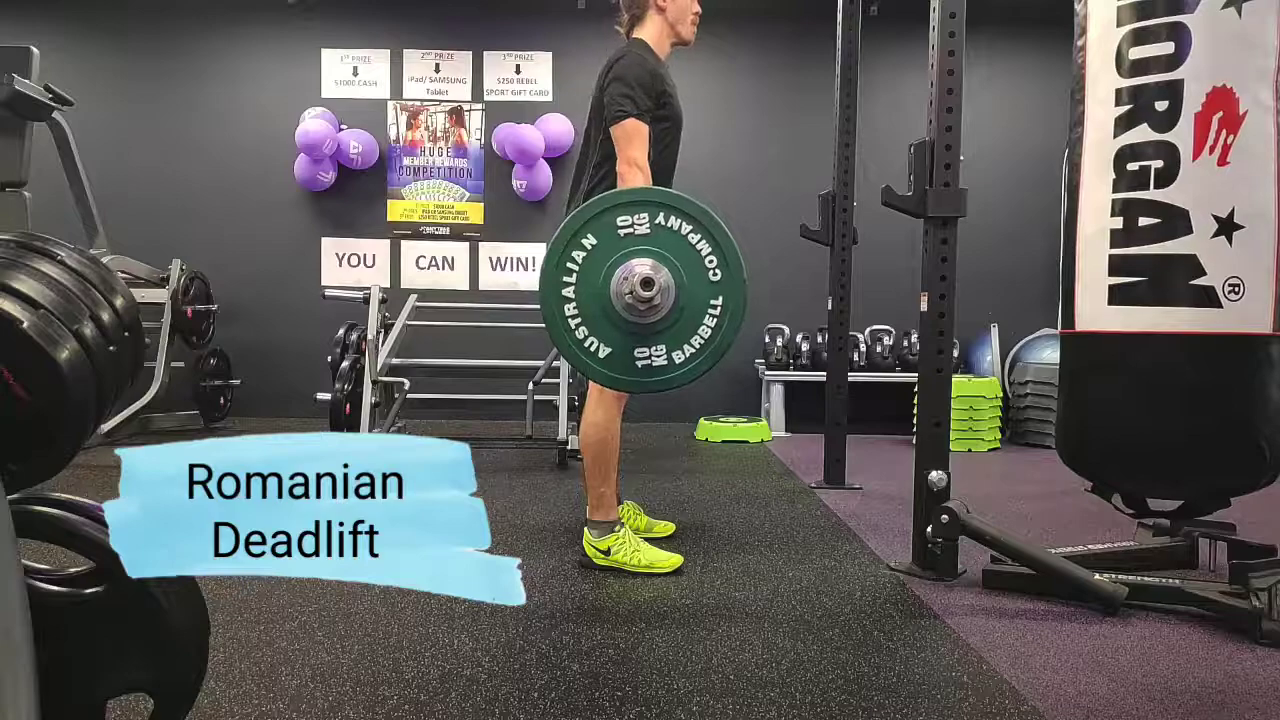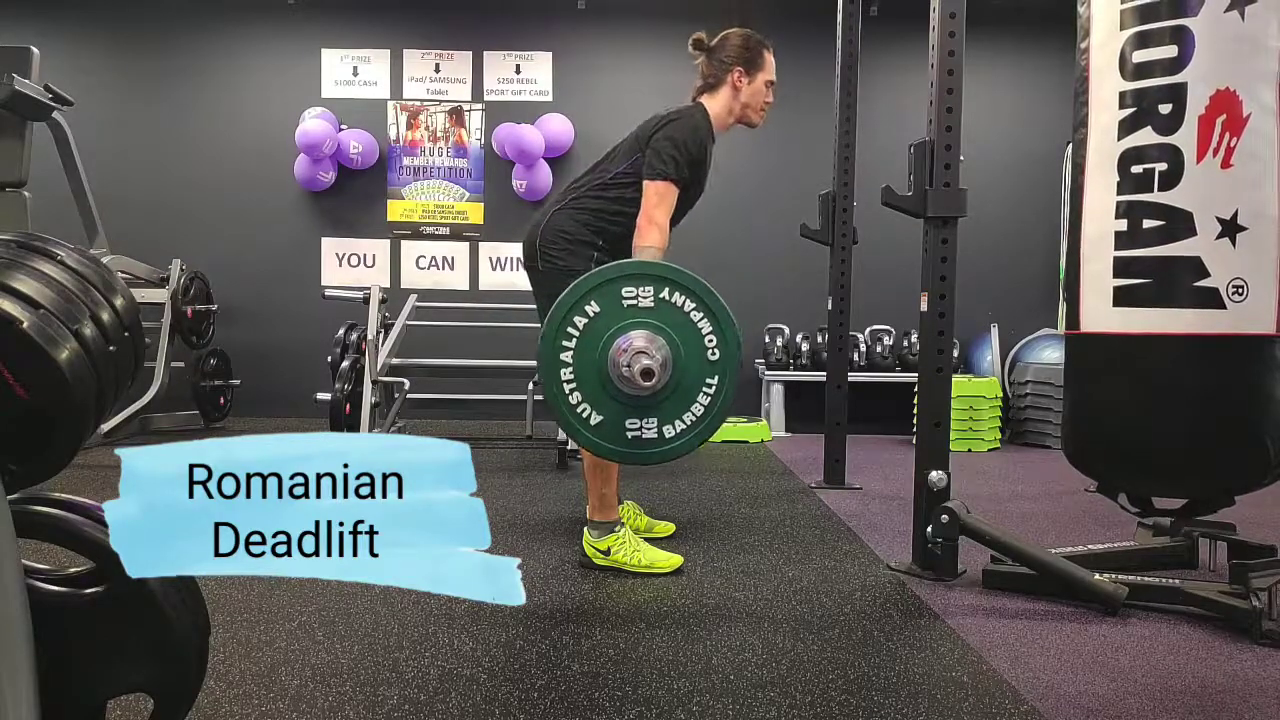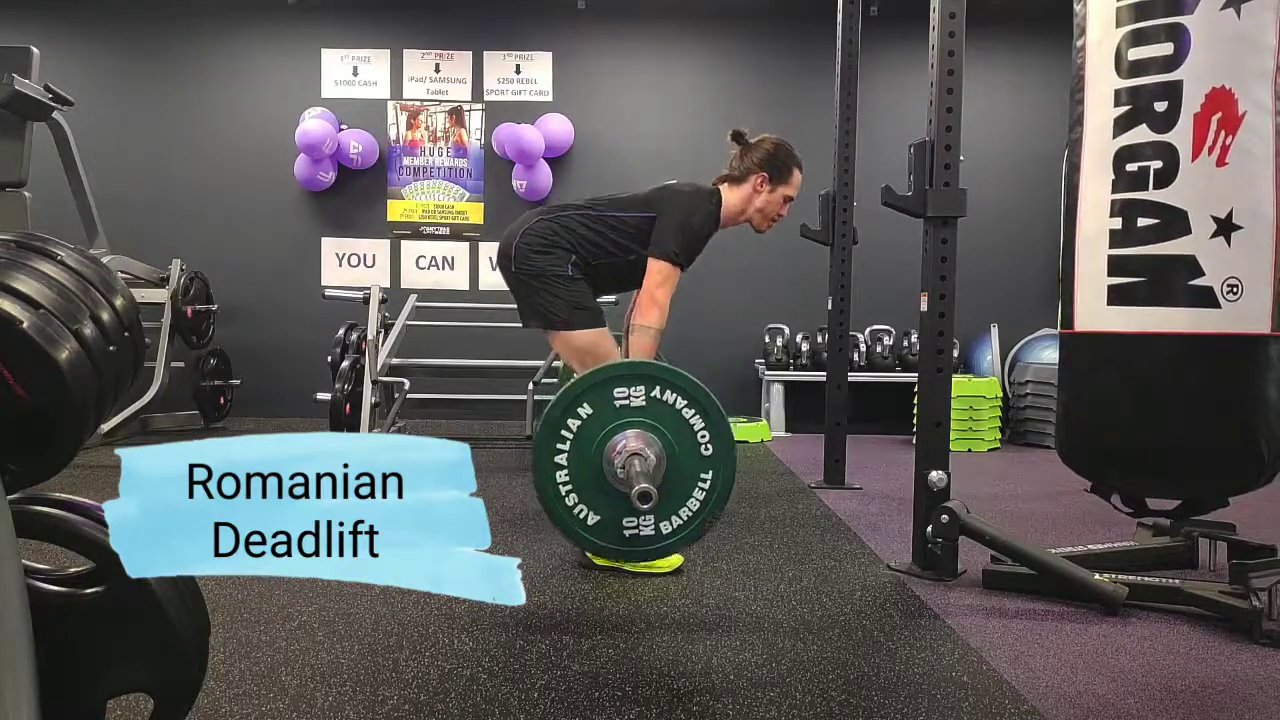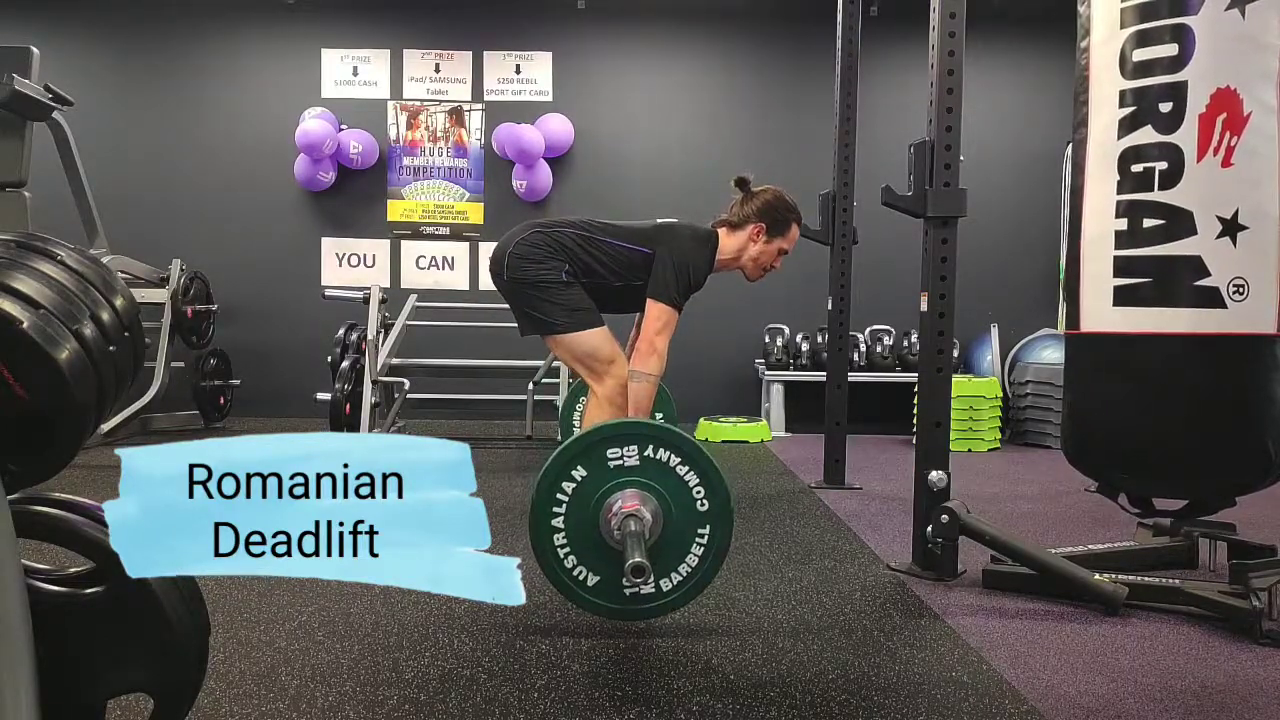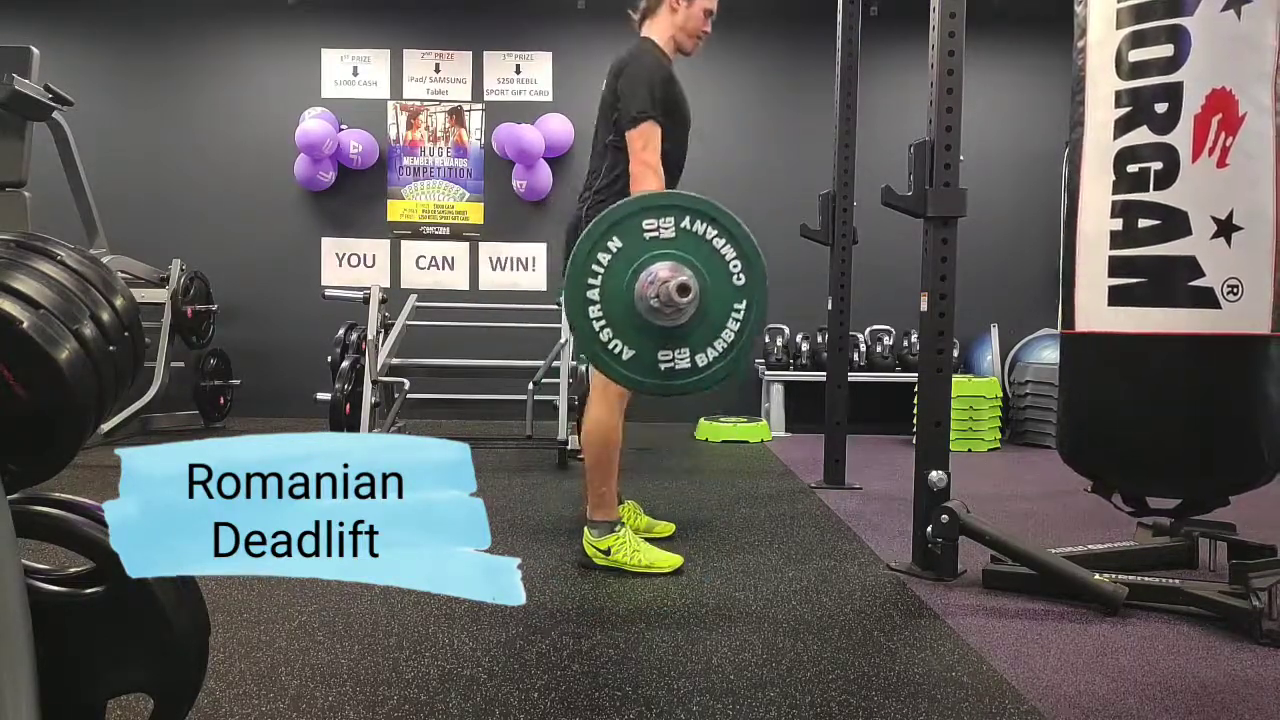
dt=1s
person 1, frame 1
left shoulder: (645, 67)
right shoulder: (635, 65)
right elbow: (631, 169)
left knee: (614, 382)
right knee: (610, 384)
left ankle: (610, 510)
right ankle: (603, 534)
person 1, frame 2
left shoulder: (692, 130)
right shoulder: (687, 130)
left elbow: (651, 222)
right elbow: (651, 223)
left hip: (572, 248)
right hip: (569, 249)
left ankle: (609, 509)
right ankle: (604, 535)
person 1, frame 3
left shoulder: (695, 207)
right shoulder: (693, 210)
left elbow: (646, 298)
right elbow: (653, 302)
left hip: (538, 254)
right hip: (542, 256)
person 1, frame 4
left shoulder: (691, 249)
right shoulder: (688, 252)
left elbow: (644, 340)
right elbow: (651, 347)
left hip: (526, 257)
right hip: (532, 260)
left knee: (610, 380)
right knee: (613, 381)
person 1, frame 5
left shoulder: (648, 67)
right shoulder: (646, 66)
right elbow: (645, 170)
left knee: (615, 382)
right knee: (613, 384)
left ankle: (610, 507)
right ankle: (603, 533)
